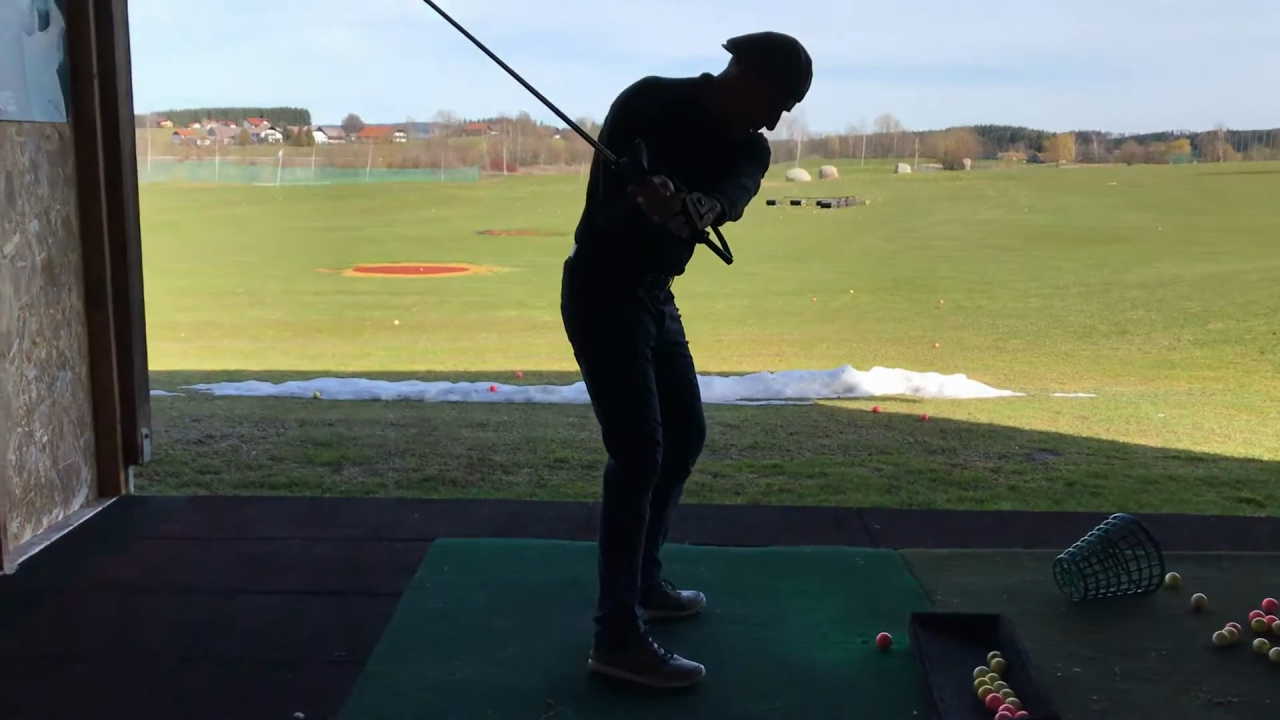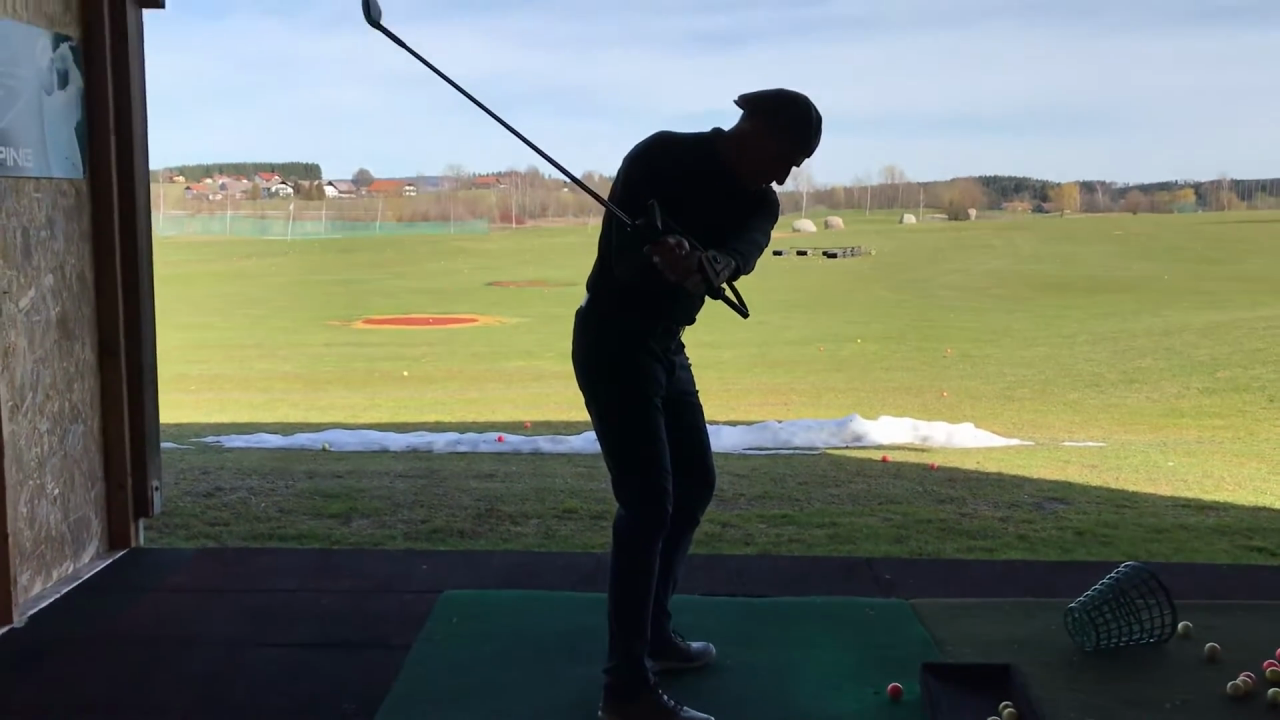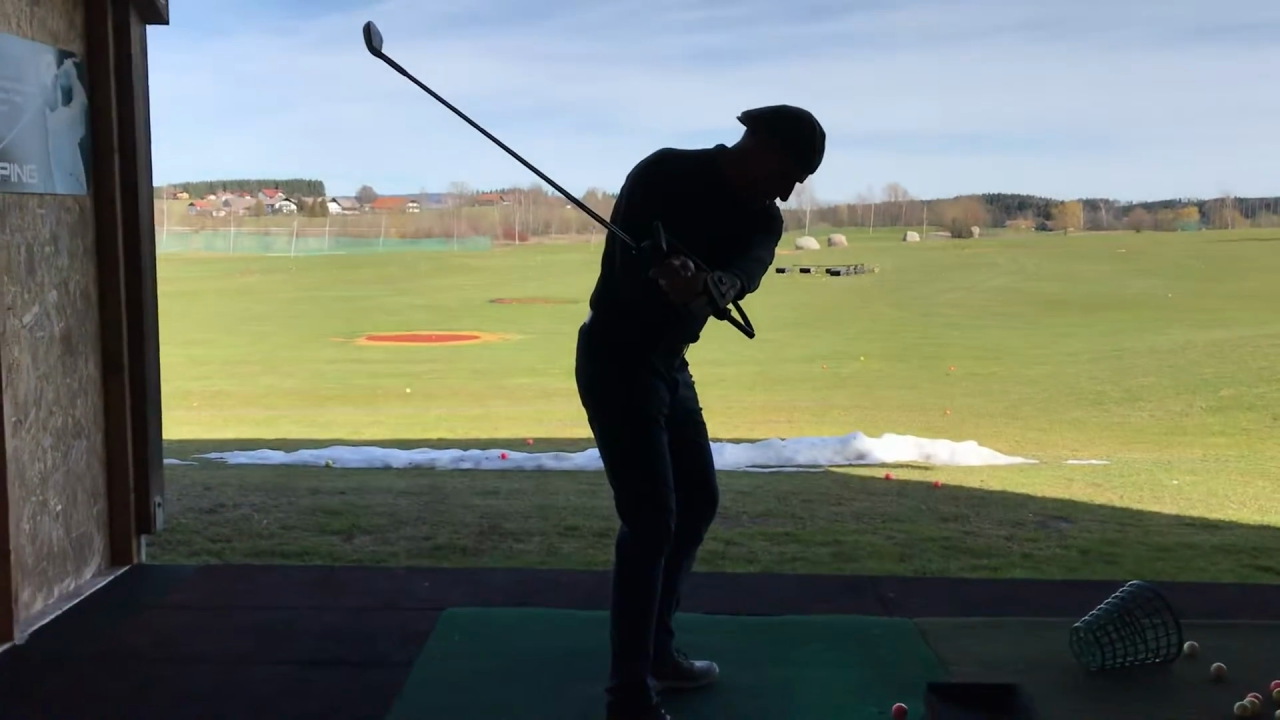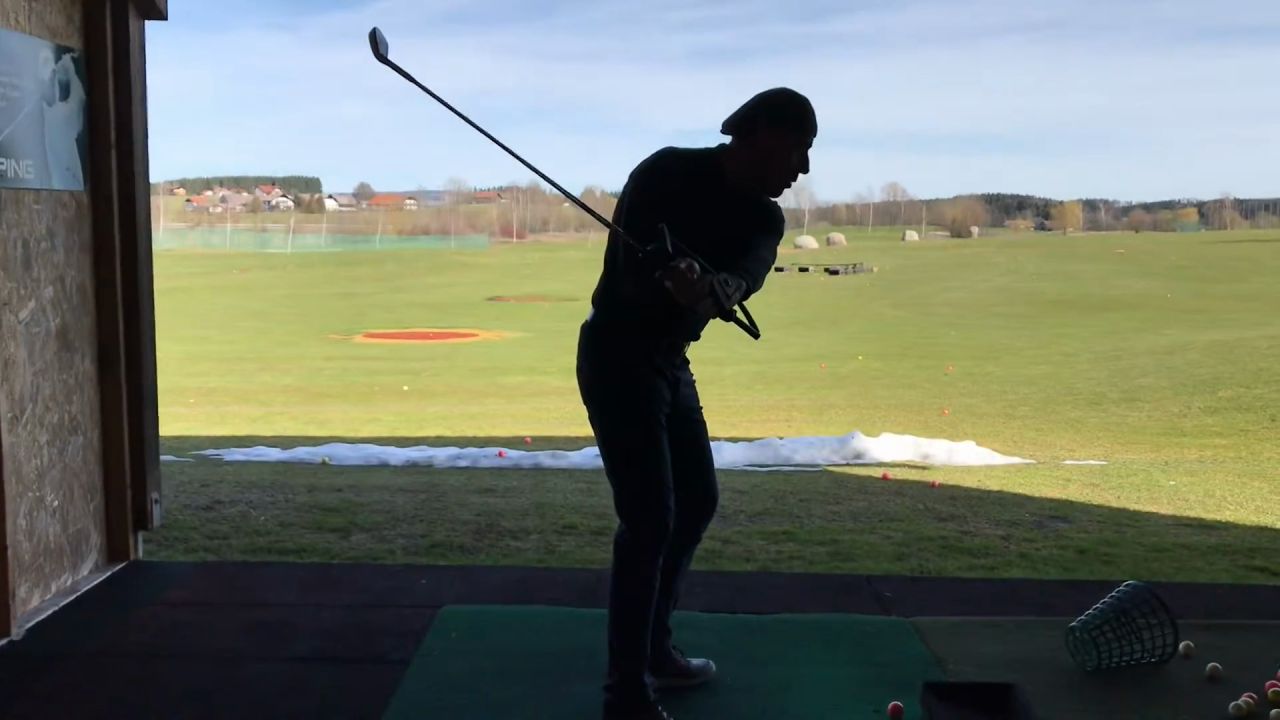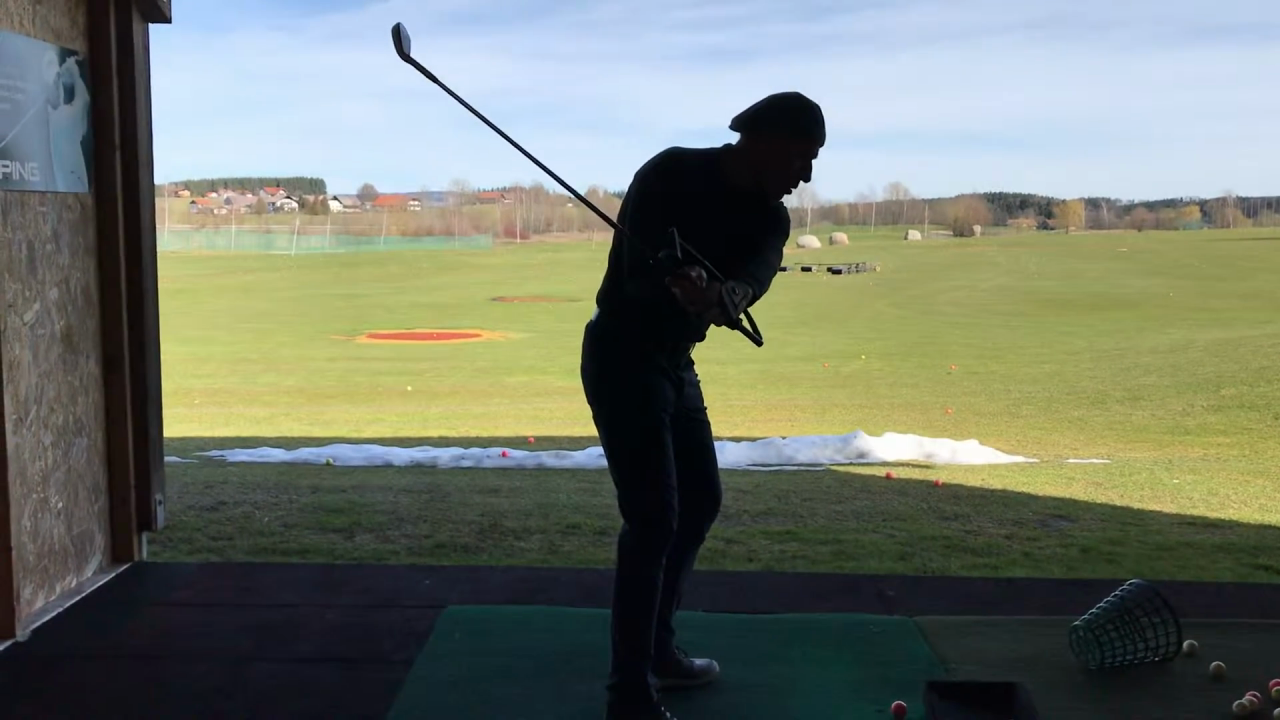
dt=1s
person 1, frame 1
left shoulder: (748, 147)
right shoulder: (648, 103)
left elbow: (732, 199)
right elbow: (609, 211)
left wrist: (690, 209)
right wrist: (652, 209)
left hip: (653, 293)
right hip: (603, 291)
left knee: (684, 436)
right knee: (638, 453)
left ankle: (642, 581)
right ankle: (617, 637)
person 1, frame 2
left shoulder: (758, 201)
right shoulder: (660, 157)
left elbow: (744, 253)
right elbow: (622, 258)
left wrist: (709, 265)
right wrist: (663, 262)
left hip: (665, 344)
right hip: (614, 342)
left knee: (693, 486)
right knee: (648, 503)
left ankle: (653, 632)
person 1, frame 3
left shoulder: (762, 218)
right shoulder: (662, 175)
left elbow: (748, 269)
right elbow: (627, 276)
left wrist: (714, 284)
right wrist: (668, 285)
left hip: (668, 361)
right hip: (617, 359)
left knee: (696, 503)
right knee: (651, 521)
left ankle: (656, 651)
person 1, frame 4
left shoulder: (763, 215)
right shoulder: (665, 174)
left elbow: (752, 269)
right elbow: (630, 276)
left wrist: (720, 288)
right wrist: (675, 286)
left hip: (670, 359)
right hip: (618, 357)
left knee: (697, 501)
right knee: (650, 518)
left ankle: (653, 649)
person 1, frame 5
left shoulder: (769, 216)
right shoulder: (671, 174)
left elbow: (758, 273)
right elbow: (637, 277)
left wrist: (726, 295)
right wrist: (681, 289)
left hip: (674, 360)
right hip: (622, 357)
left knee: (699, 502)
right knee: (653, 519)
left ankle: (656, 649)
